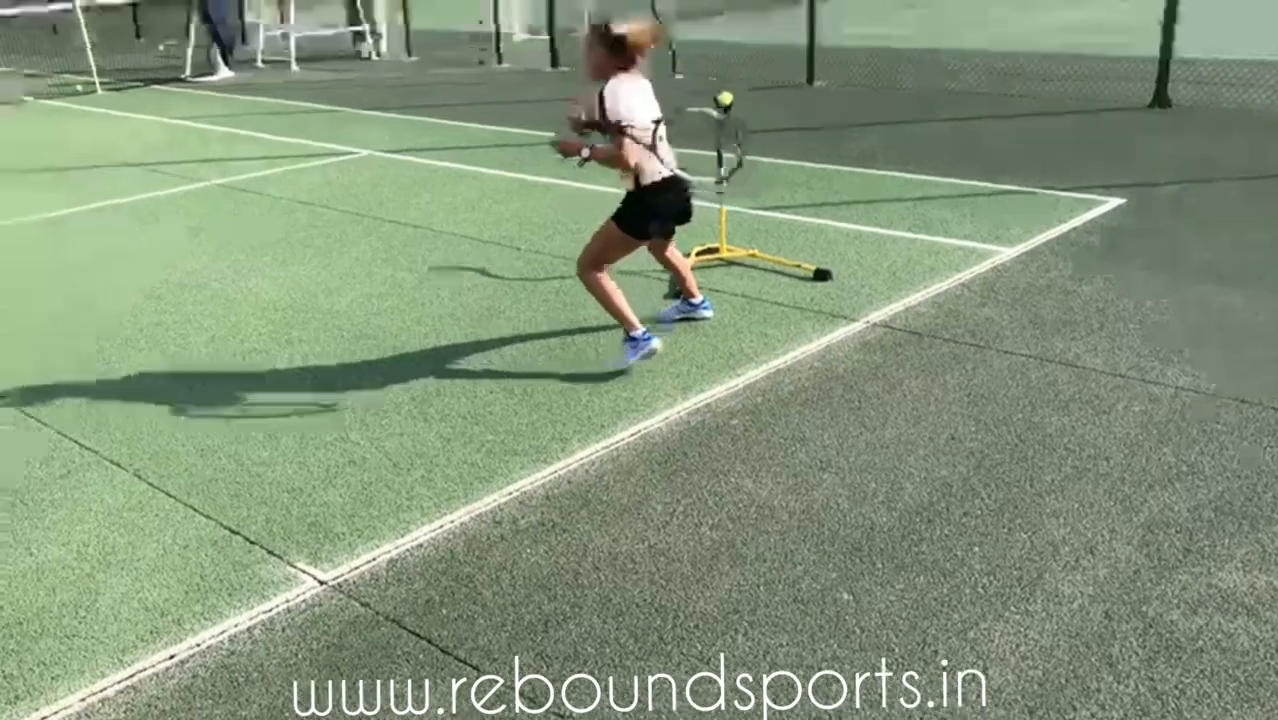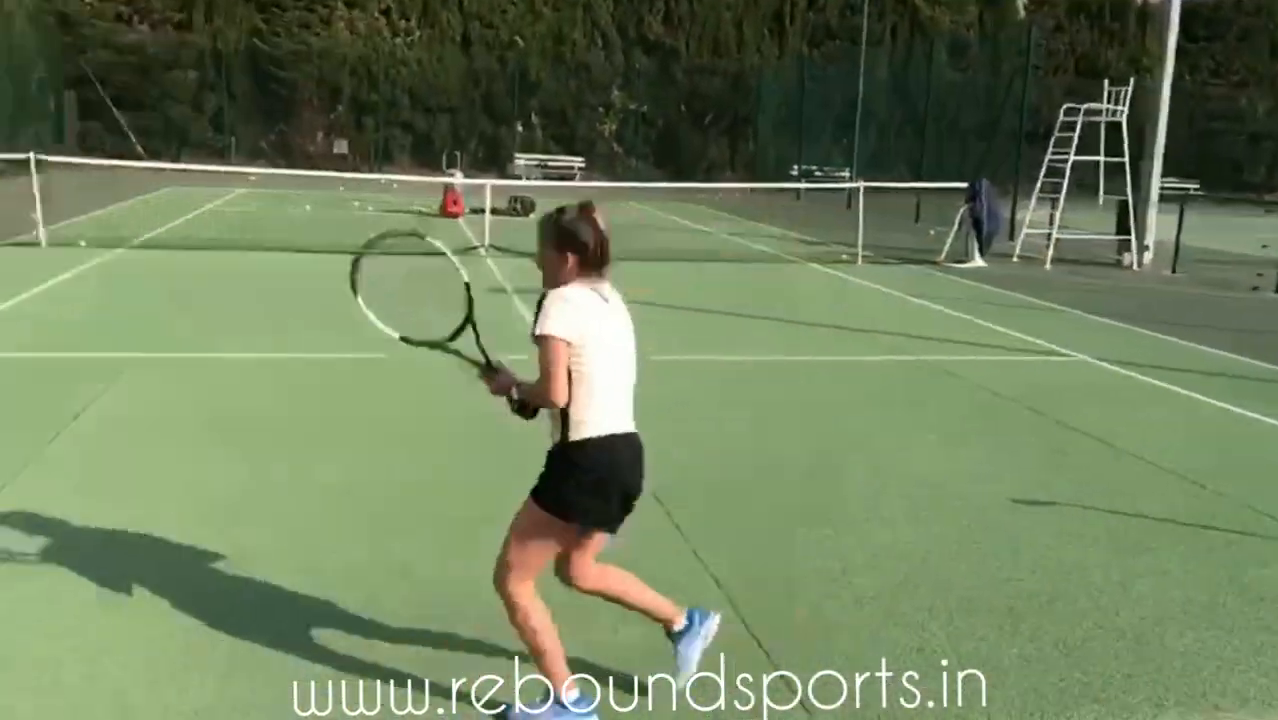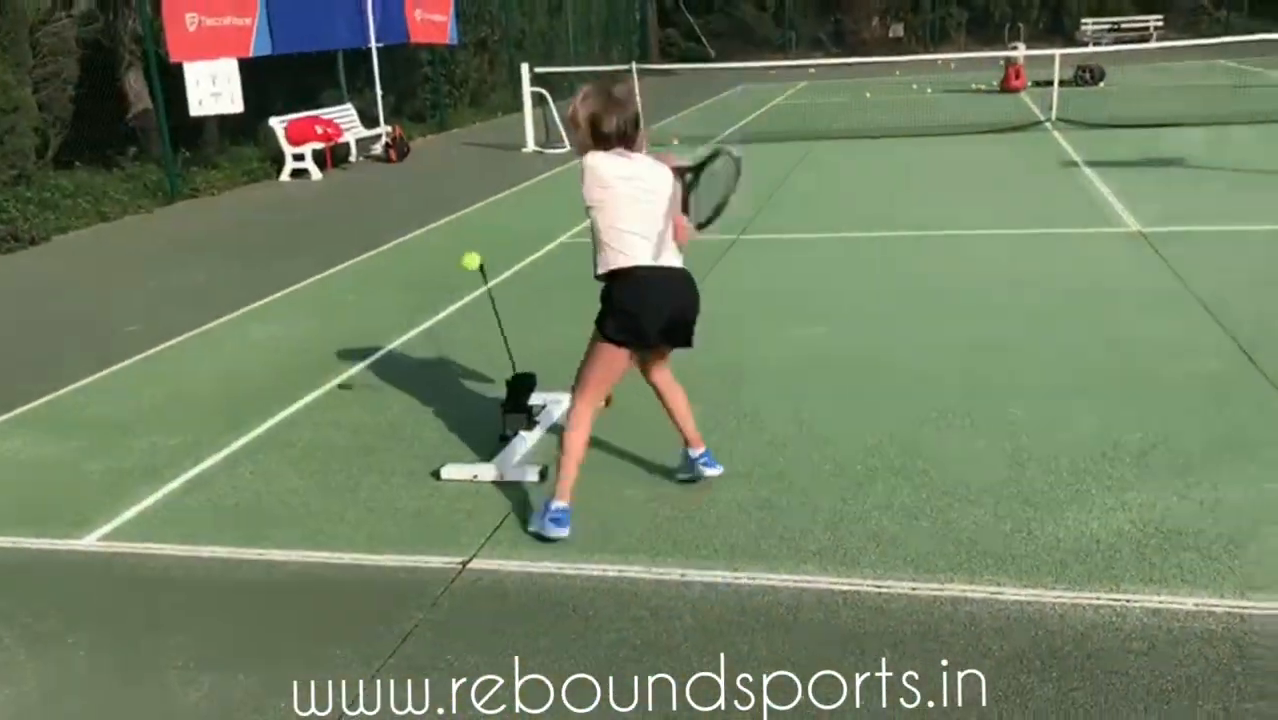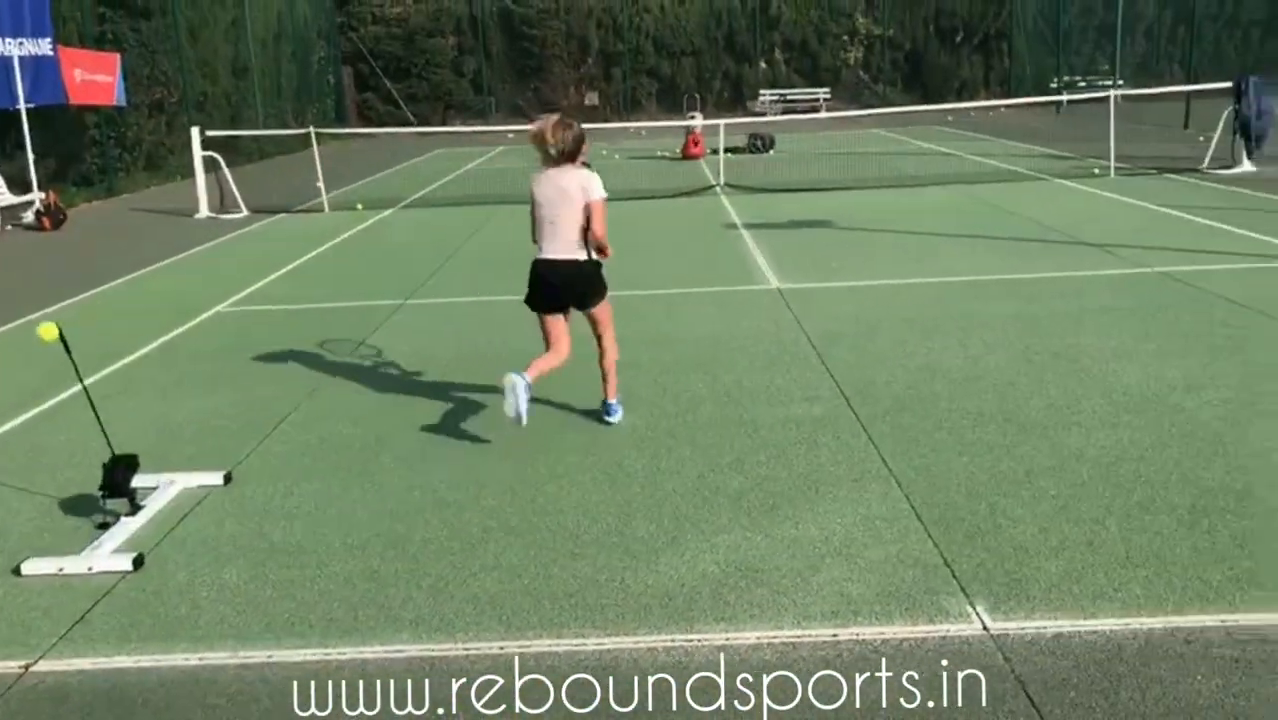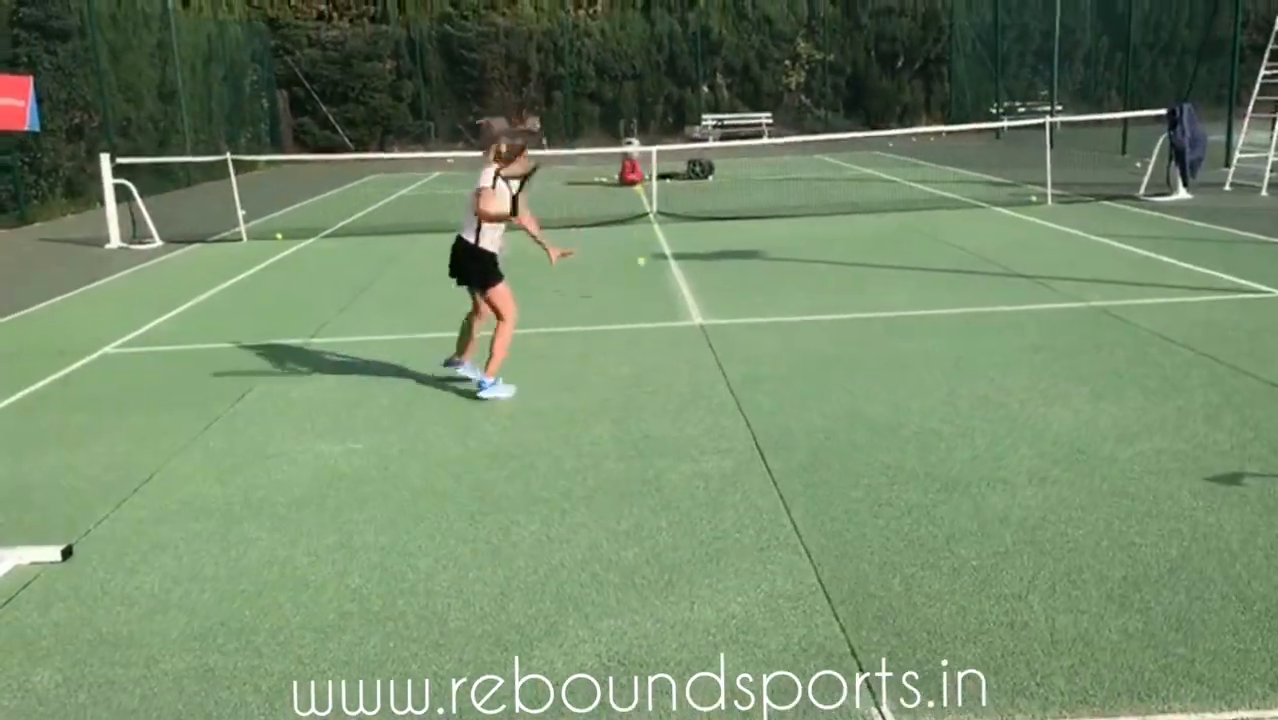
dt=1s
person 1, frame 1
left shoulder: (613, 93)
right shoulder: (637, 83)
left elbow: (625, 159)
left wrist: (582, 151)
right wrist: (588, 123)
left hip: (651, 195)
right hip: (672, 184)
left knee: (589, 268)
right knee: (660, 247)
left ankle: (638, 335)
right ankle: (695, 300)
person 1, frame 2
left shoulder: (558, 305)
right shoulder: (611, 302)
left elbow: (554, 395)
left wrist: (512, 386)
right wrist: (528, 392)
left hip: (585, 461)
right hip: (623, 453)
left knee: (512, 580)
right knee: (577, 570)
right ankle: (684, 622)
person 1, frame 3
left shoulder: (592, 165)
right shoulder: (661, 172)
left hip: (632, 290)
right hip: (679, 288)
left knee: (585, 400)
right knee: (655, 369)
left ankle: (558, 510)
right ankle: (699, 455)
person 1, frame 4
left shoulder: (539, 181)
right shoulder: (589, 180)
left elbow: (538, 232)
right elbow: (598, 235)
right wrist: (605, 248)
left hip: (544, 272)
right hip: (581, 270)
left knee: (558, 351)
right knee: (605, 334)
left ankle: (523, 379)
right ankle: (611, 404)
person 1, frame 5
left shoulder: (511, 180)
right shoulder: (491, 175)
left elbow: (524, 220)
right elbow: (481, 212)
left wrist: (548, 247)
right wrist: (504, 215)
left hip: (472, 251)
right hip: (475, 254)
left knee: (480, 310)
right knee: (508, 316)
left ankle: (459, 361)
right ankle: (488, 382)
